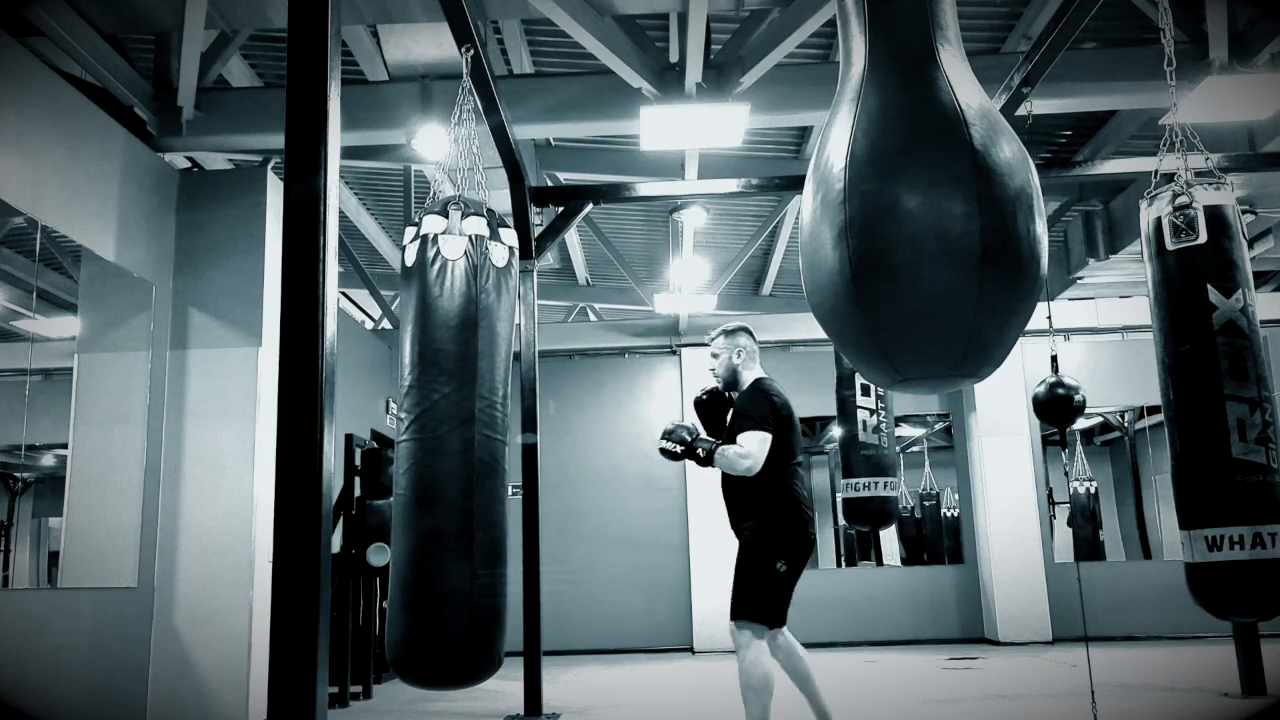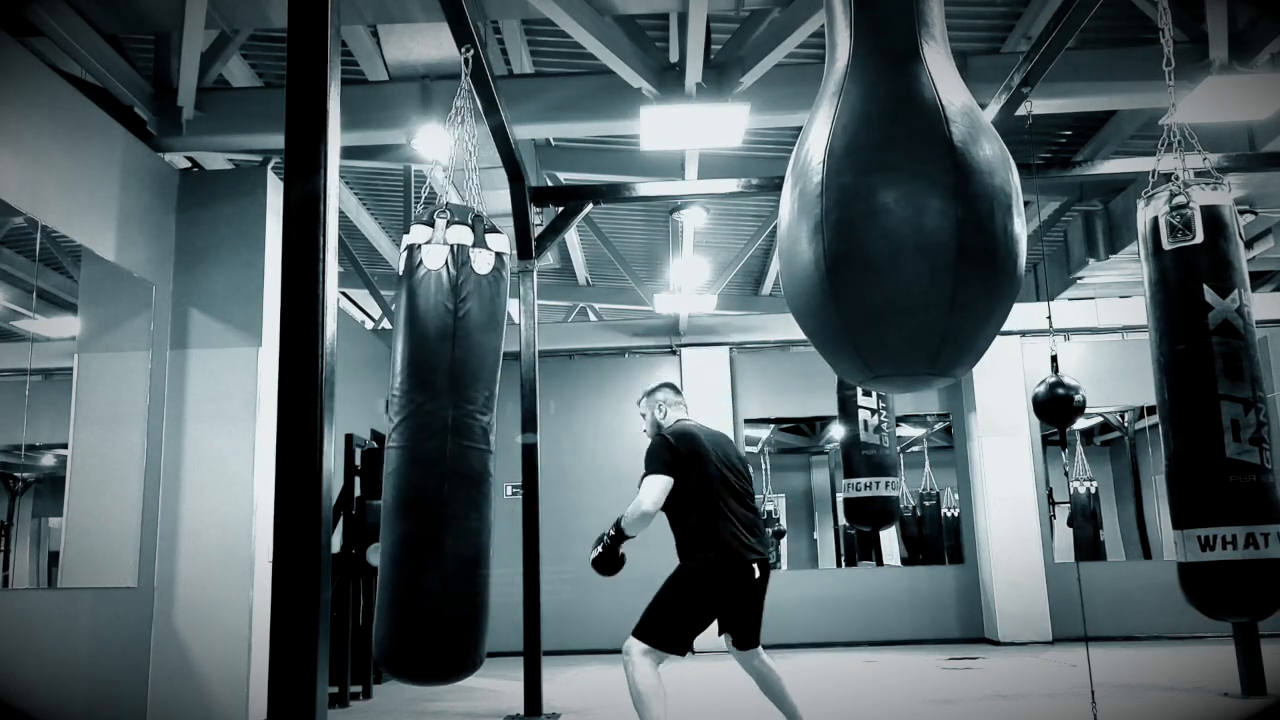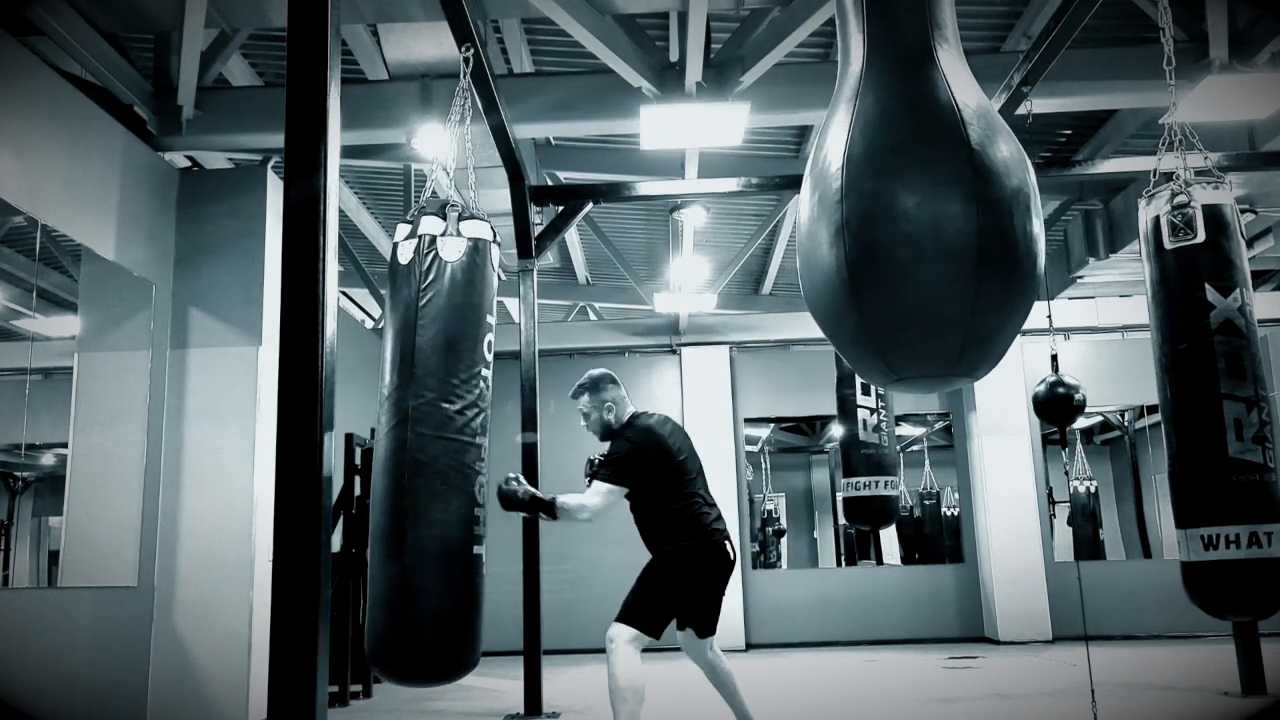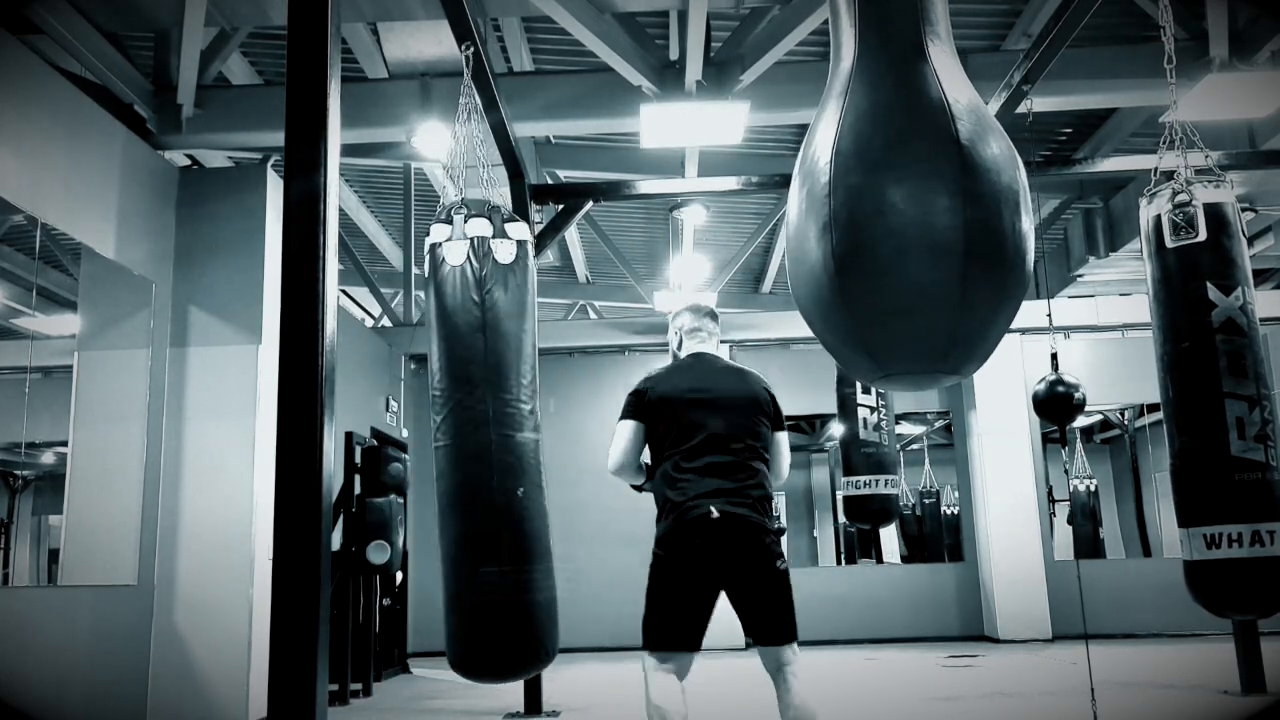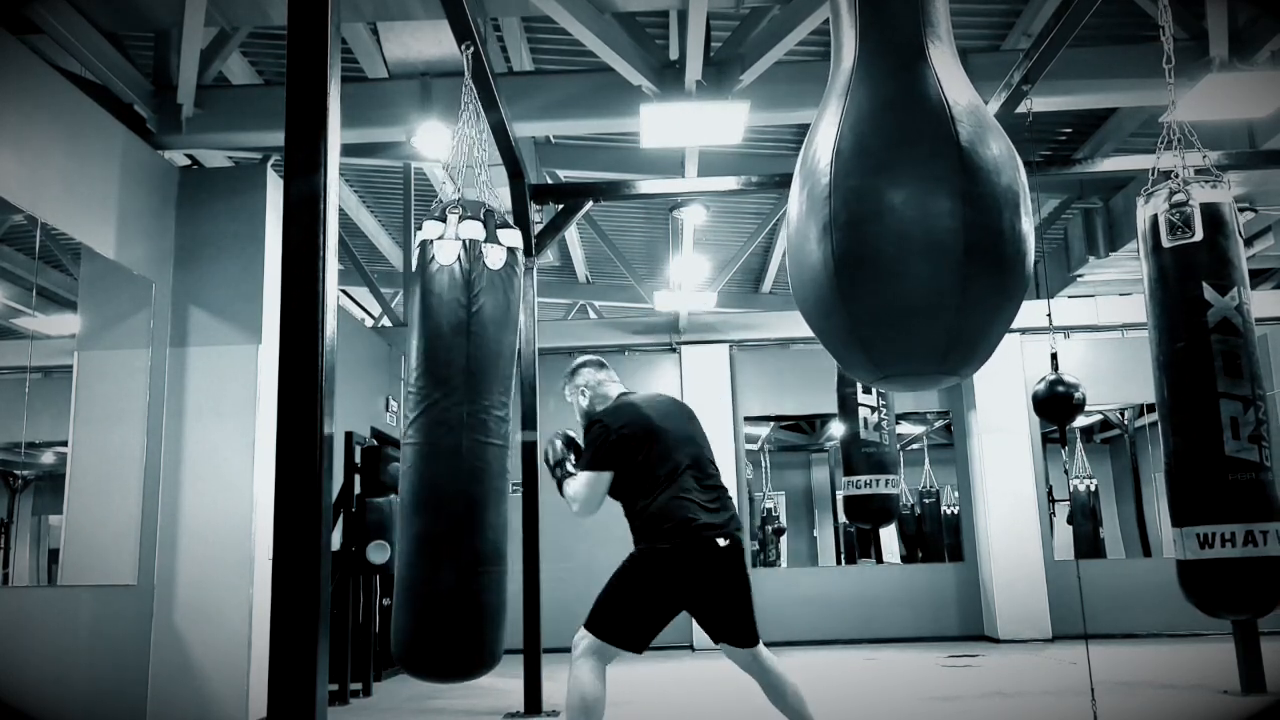
dt=1s
person 1, frame 1
left shoulder: (760, 397)
right shoulder: (754, 397)
left elbow: (748, 461)
right elbow: (737, 455)
left wrist: (696, 444)
right wrist: (714, 429)
left hip: (774, 531)
right hip: (783, 529)
left knee: (749, 634)
right knee: (769, 633)
person 1, frame 2
left shoulder: (668, 440)
right shoulder: (720, 441)
left elbow: (646, 507)
left wrist: (612, 538)
left hip: (711, 564)
right hip: (751, 562)
left knee: (638, 651)
right knee: (746, 651)
person 1, frame 3
left shoulder: (632, 441)
right shoulder: (657, 426)
left elbow: (590, 507)
left wrist: (529, 500)
right wrist: (610, 473)
left hip: (689, 551)
right hip: (712, 550)
left knee: (622, 639)
right knee: (699, 647)
person 1, frame 4
left shoulder: (651, 388)
right shoulder: (758, 386)
left elbow: (618, 463)
right elbow: (779, 473)
left wrist: (648, 476)
left hip: (685, 533)
right hip: (753, 533)
left knee: (663, 667)
right knee: (784, 669)
person 1, frame 5
left shoulder: (607, 422)
right shoulder: (671, 406)
left elbow: (584, 504)
left wrist: (562, 468)
left hip: (672, 551)
right hip: (723, 547)
left knee: (588, 653)
right knee: (749, 652)
